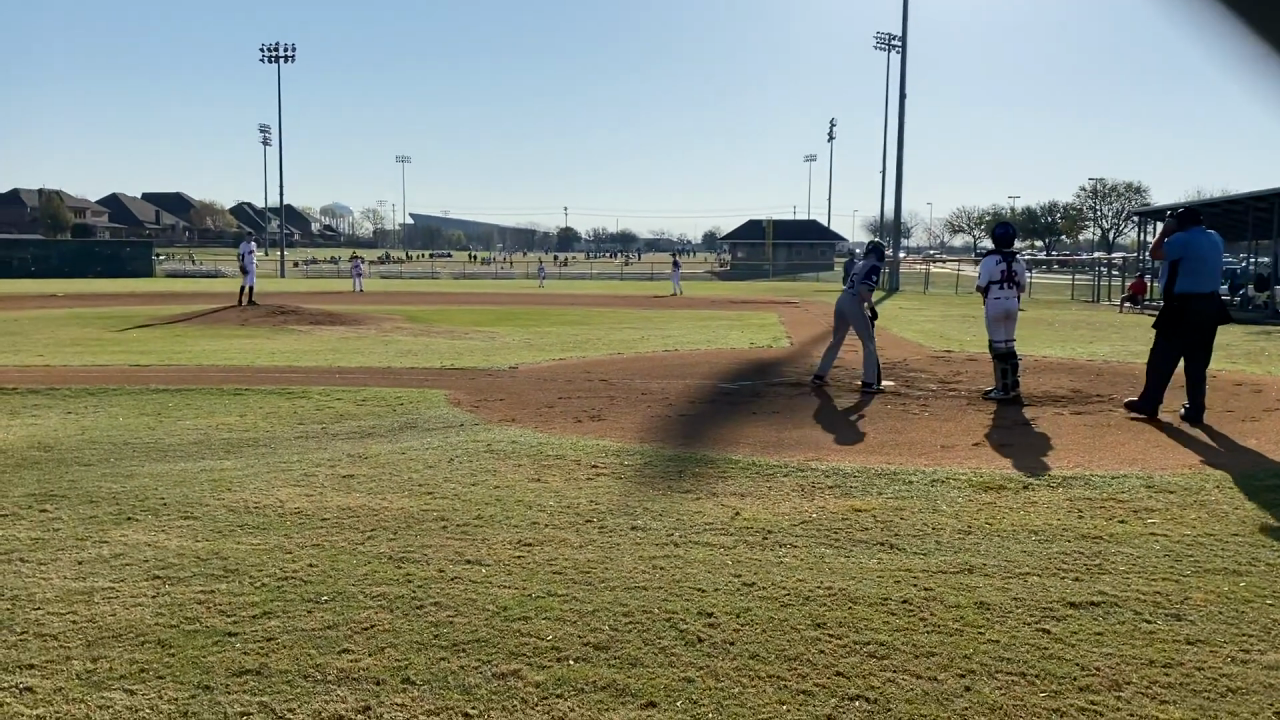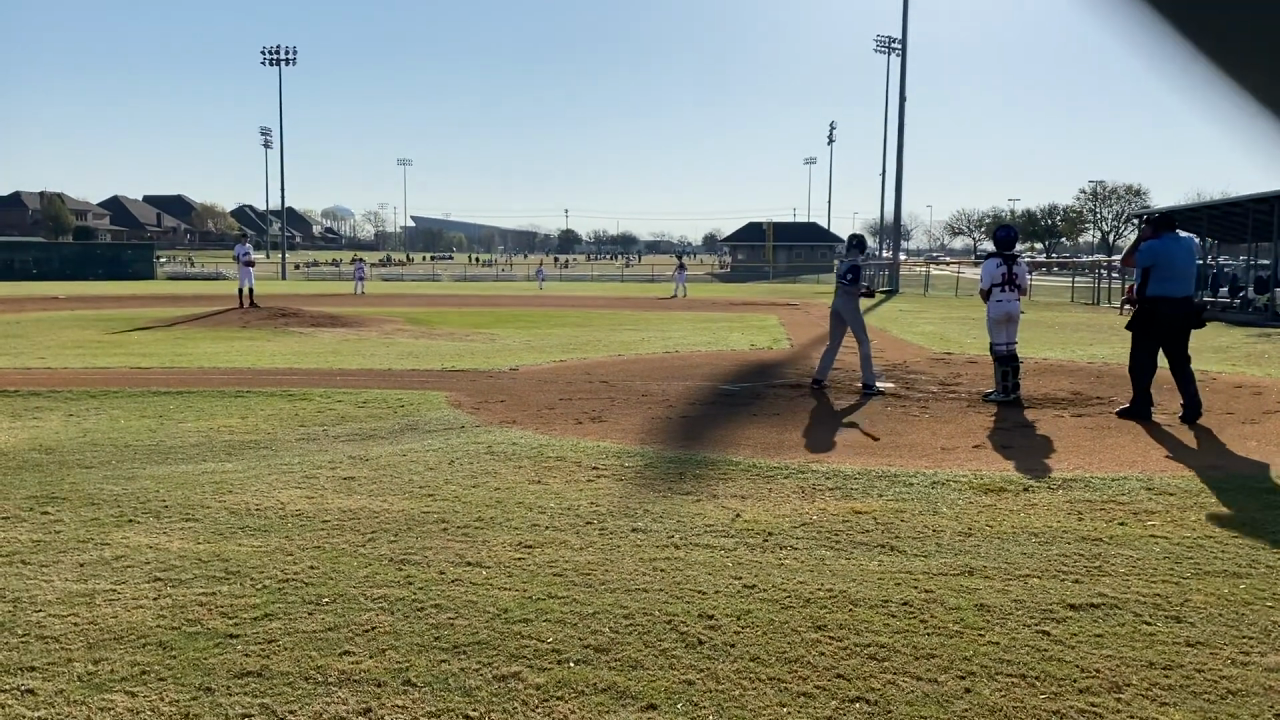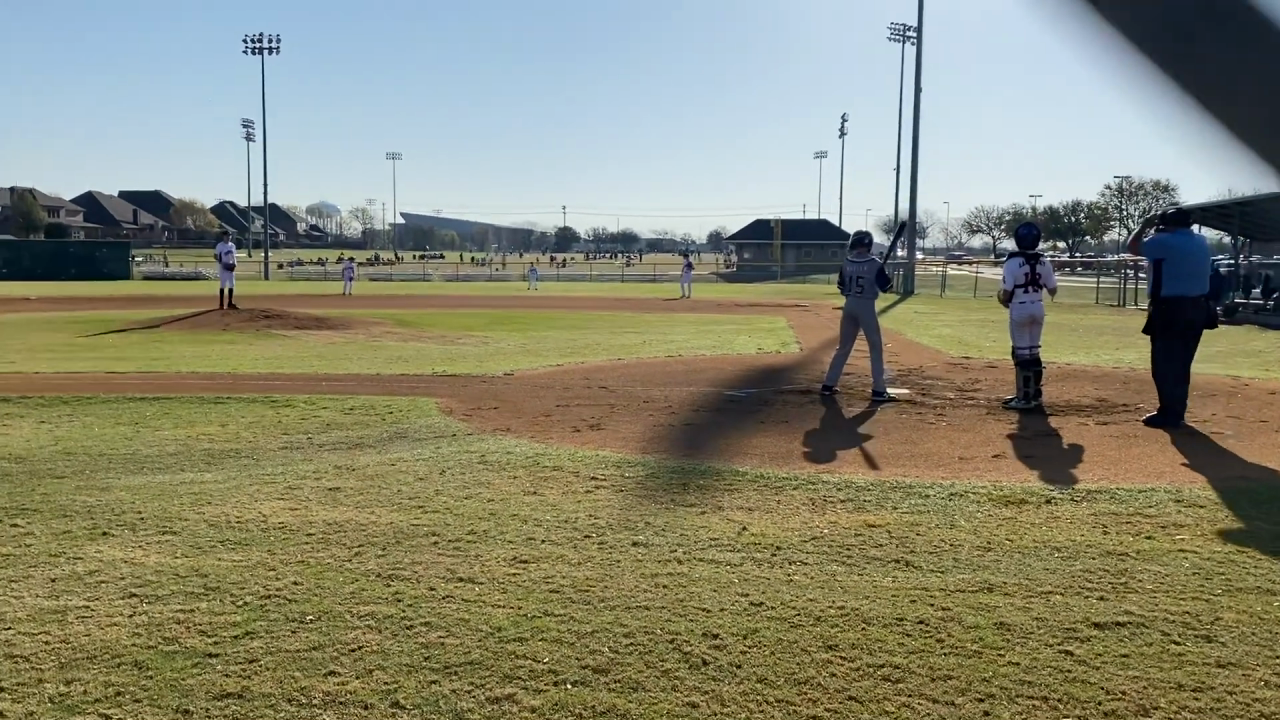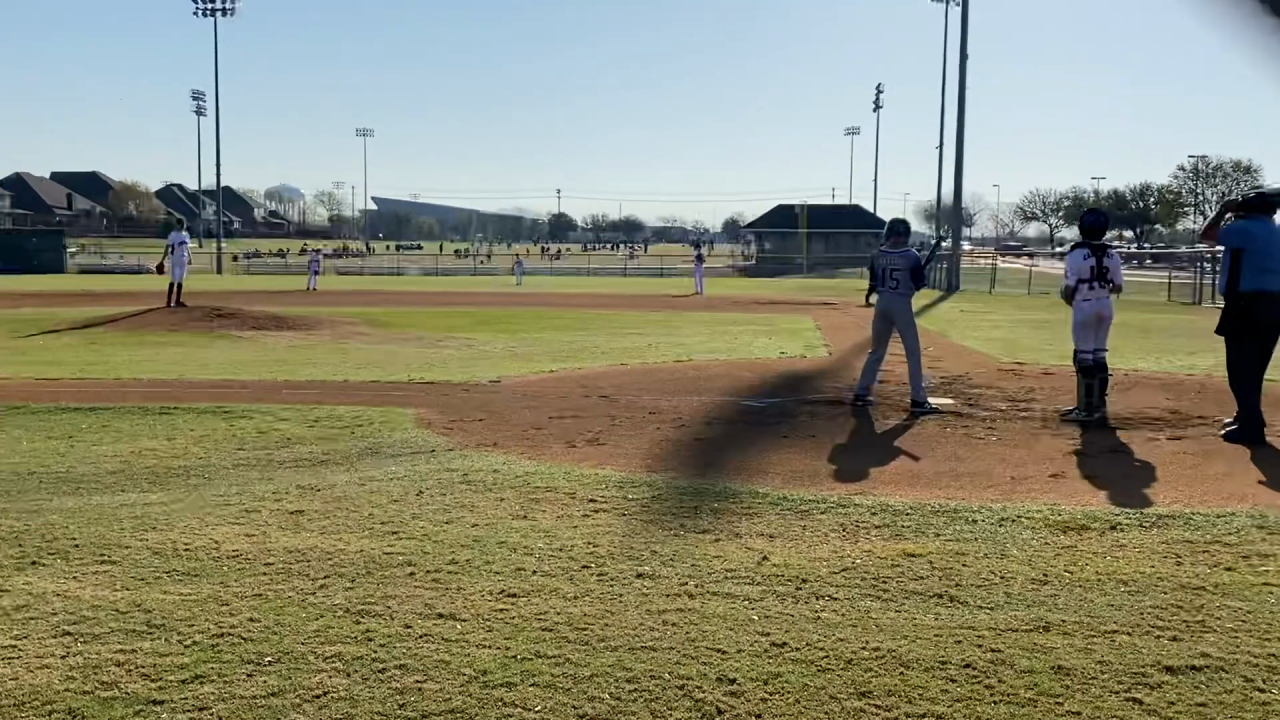
dt=0.4s
person 1, frame 1
left shoulder: (1183, 239)
right shoulder: (1215, 239)
left elbow: (1155, 253)
left wrist: (1166, 231)
left hip: (1182, 307)
right hip: (1209, 306)
left knee: (1162, 357)
right knee: (1197, 362)
left ankle: (1149, 403)
right ankle: (1195, 409)
person 1, frame 2
left shoulder: (1154, 246)
right shoulder: (1190, 243)
left elbow: (1126, 261)
left wrist: (1140, 238)
left hip: (1155, 310)
right hip: (1182, 309)
left knee: (1142, 361)
right knee: (1180, 361)
left ankle: (1140, 406)
right ankle: (1192, 407)
person 1, frame 3
left shoulder: (1165, 242)
right shoulder: (1201, 241)
left elbow: (1133, 247)
left wrist: (1145, 226)
right wrist: (1158, 232)
left hip: (1170, 310)
right hip: (1196, 308)
left knee: (1164, 362)
right knee: (1182, 361)
left ankle: (1169, 413)
right ankle: (1177, 408)
person 1, frame 4
left shoulder: (1245, 229)
left elbow: (1207, 235)
left wrist: (1222, 211)
right wrist: (1232, 217)
left hip: (1246, 307)
left knee: (1241, 368)
right knee: (1253, 368)
left ankle: (1251, 427)
right ankle: (1247, 418)
person 2, frame 1
left shoulder: (989, 260)
right shoulder: (1019, 261)
left elbow: (979, 287)
right elbow: (1022, 288)
left wrist: (988, 289)
left hip: (995, 305)
right hip: (1012, 304)
left knee: (998, 346)
right knee: (1009, 344)
left ankle: (1002, 389)
right ankle: (1013, 386)
person 2, frame 2
left shoulder: (990, 263)
right shoulder: (1020, 264)
left elbow: (983, 291)
right elbow: (1023, 292)
left wrist: (988, 300)
left hip: (996, 308)
right hip: (1014, 307)
left knee: (999, 349)
right knee: (1011, 347)
left ankle: (1003, 391)
right ankle: (1013, 388)
person 2, frame 3
left shoulder: (1013, 262)
right shoulder: (1044, 263)
left elbow: (1006, 293)
right elbow: (1052, 291)
left wrist: (1004, 301)
left hip: (1019, 310)
right hip: (1037, 309)
left knee: (1021, 353)
right knee: (1034, 351)
left ankle: (1024, 398)
right ankle: (1035, 394)
person 2, frame 4
left shoulder: (1076, 254)
right shoulder: (1112, 255)
left elbow: (1068, 290)
right elbow: (1118, 288)
left wrist: (1069, 298)
left hip: (1084, 308)
right hip: (1105, 307)
left knee: (1084, 358)
right knee: (1099, 355)
right ankle: (1099, 406)
person 3, frame 1
left shoulder: (858, 265)
right shoulder: (874, 267)
right elbow: (864, 289)
left wrist: (865, 310)
right wrist: (872, 309)
left hip: (841, 301)
right hip: (853, 305)
left knee: (836, 341)
right knee: (869, 343)
left ankle: (819, 376)
right ankle: (869, 382)
person 3, frame 2
left shoulder: (843, 262)
right shoulder: (855, 264)
right elbow: (844, 286)
left wrist: (861, 289)
right wrist: (861, 291)
left hip: (837, 303)
right hip: (849, 304)
left knee: (833, 343)
right knee: (863, 343)
left ankle: (818, 379)
right ankle: (868, 384)
person 3, frame 3
left shoulder: (846, 263)
right shoulder: (875, 264)
left elbow: (842, 288)
right elbow: (886, 287)
right wrist: (882, 273)
left hip: (849, 306)
right hip: (866, 307)
left knee: (843, 348)
right knee: (876, 348)
left ankle: (828, 385)
right ankle: (878, 390)
person 3, frame 4
left shoulder: (878, 255)
right shoulder: (912, 256)
left elbow: (874, 284)
right elbow: (919, 285)
left hip: (882, 304)
right hip: (902, 304)
left knee: (876, 351)
right knee: (913, 352)
left ankle: (861, 394)
right ankle: (918, 400)
